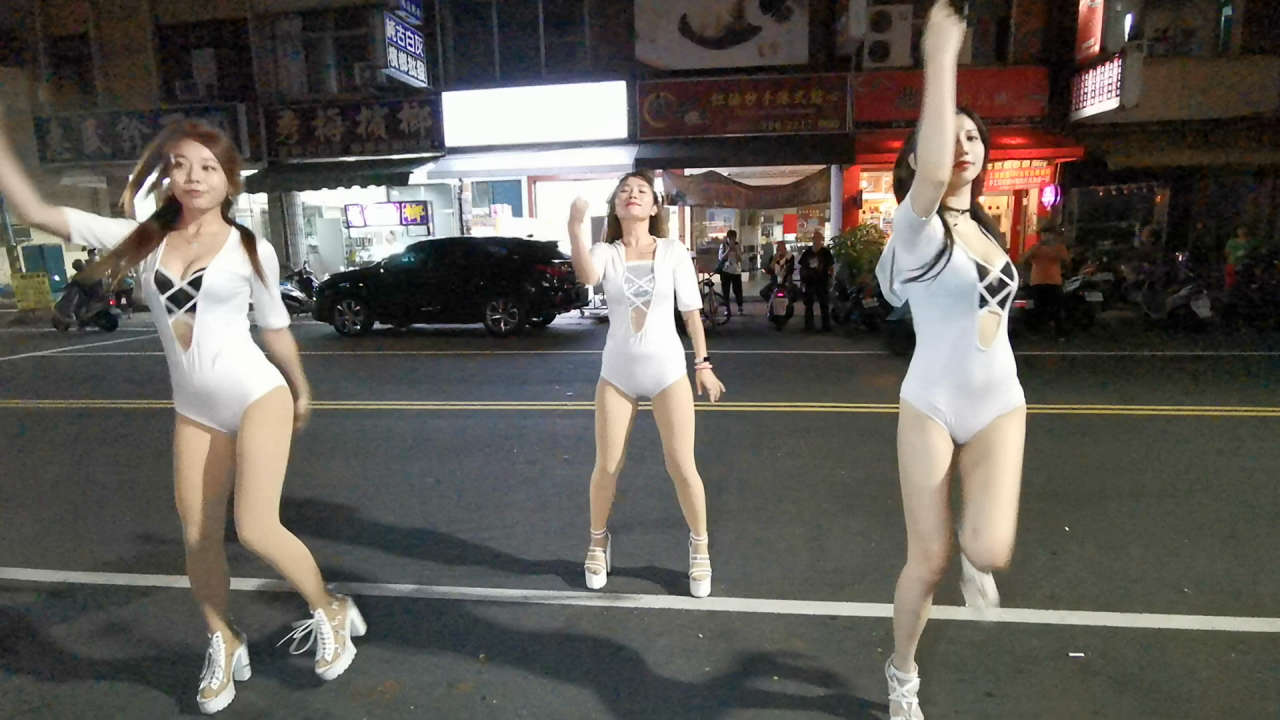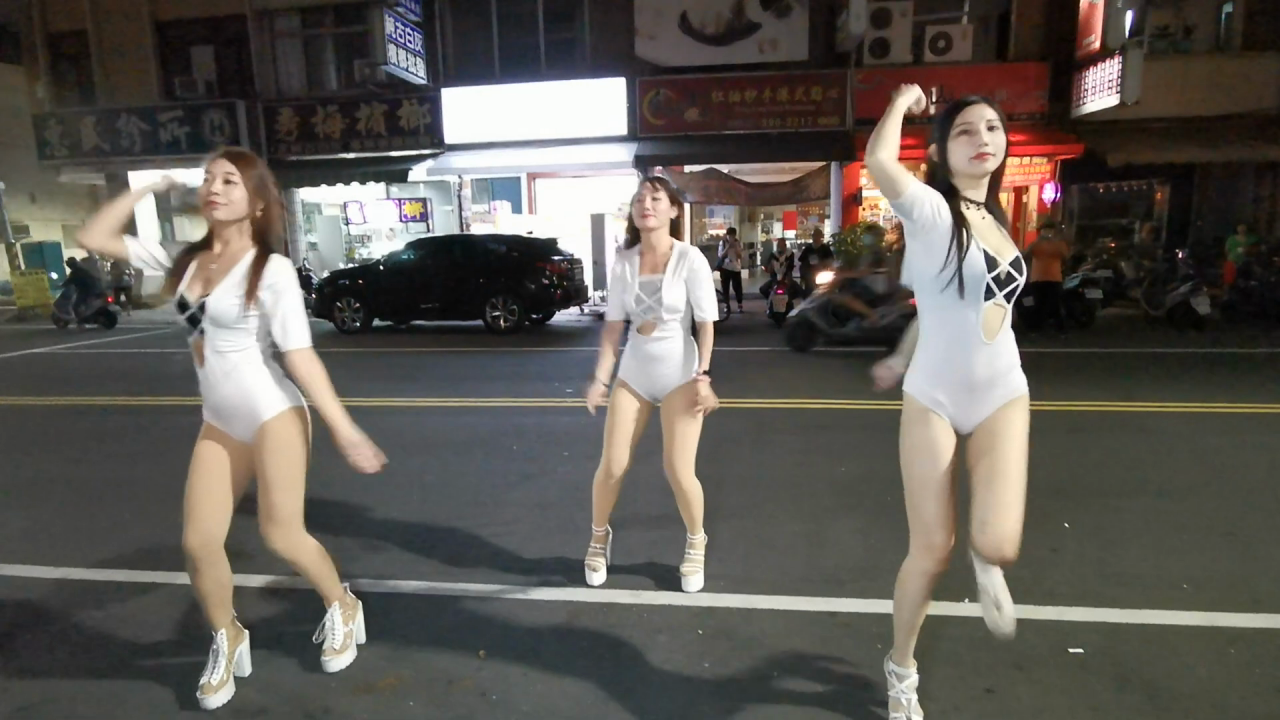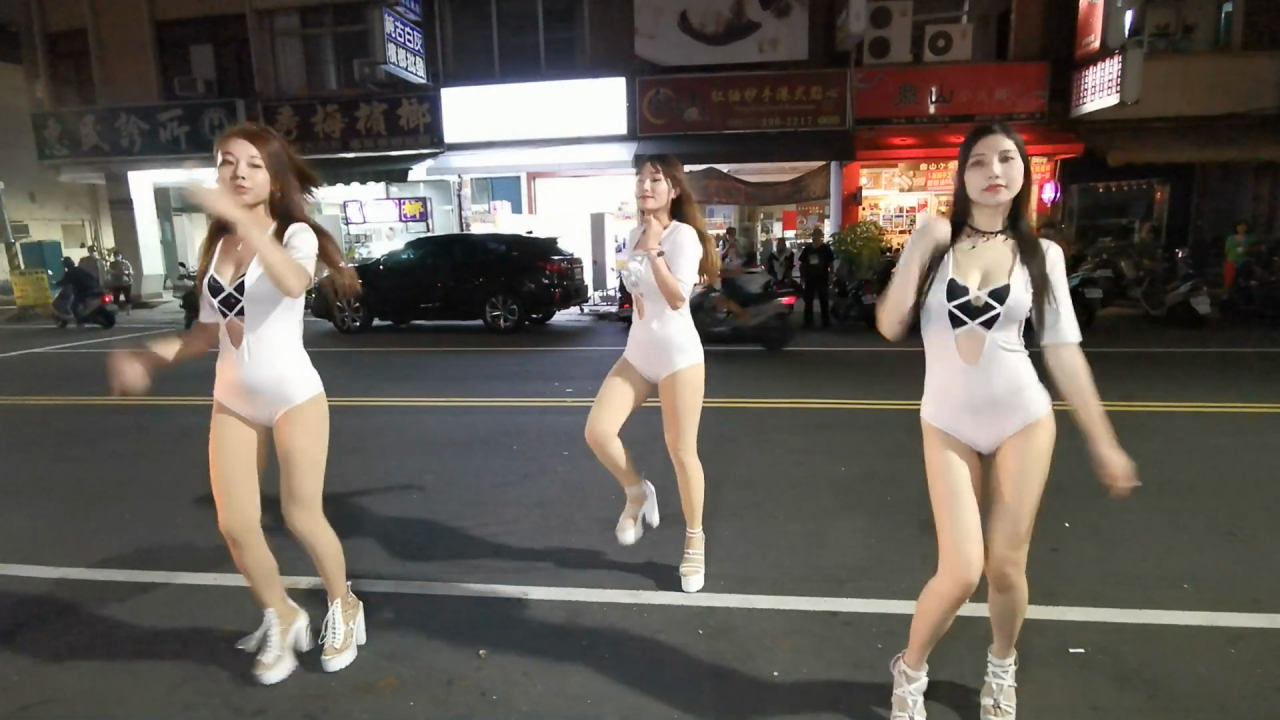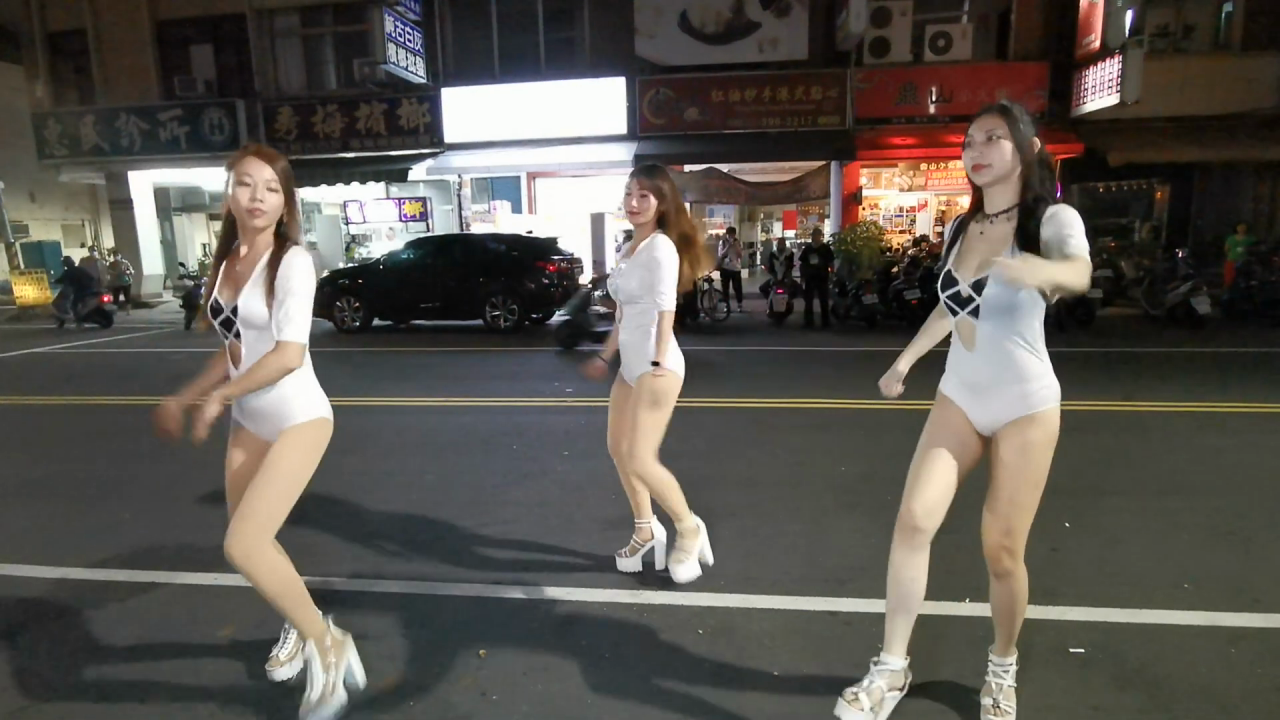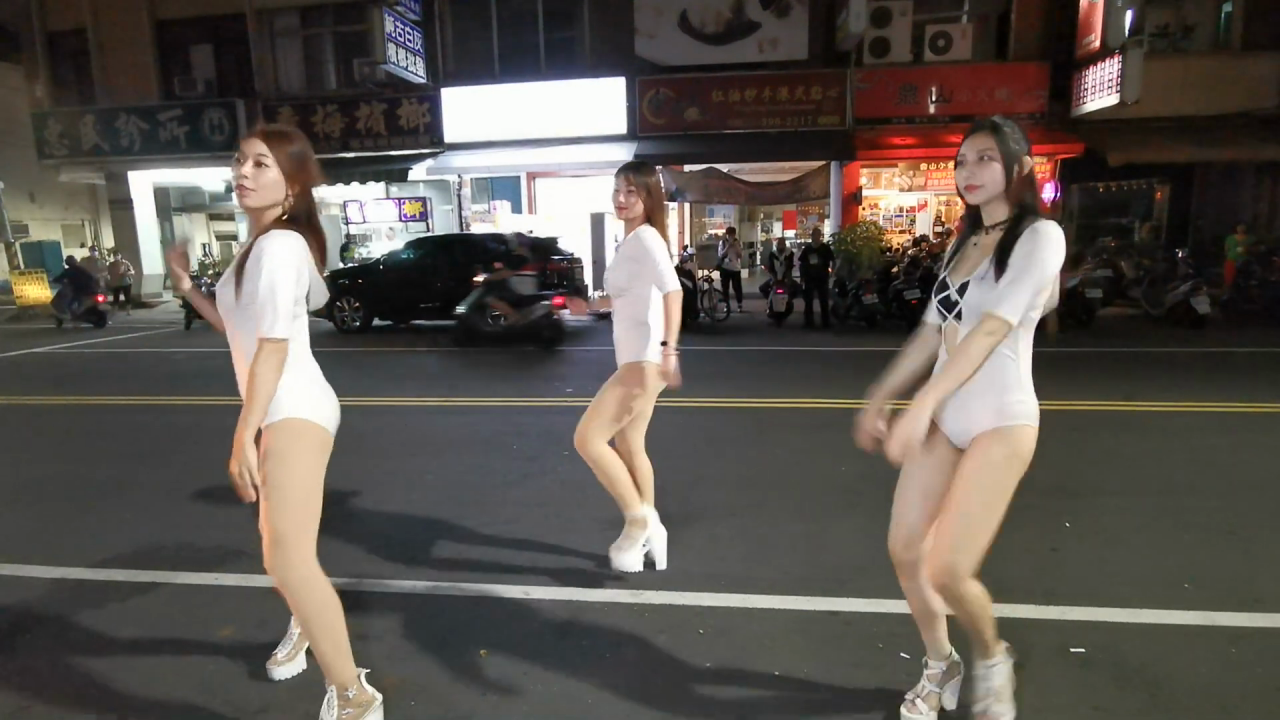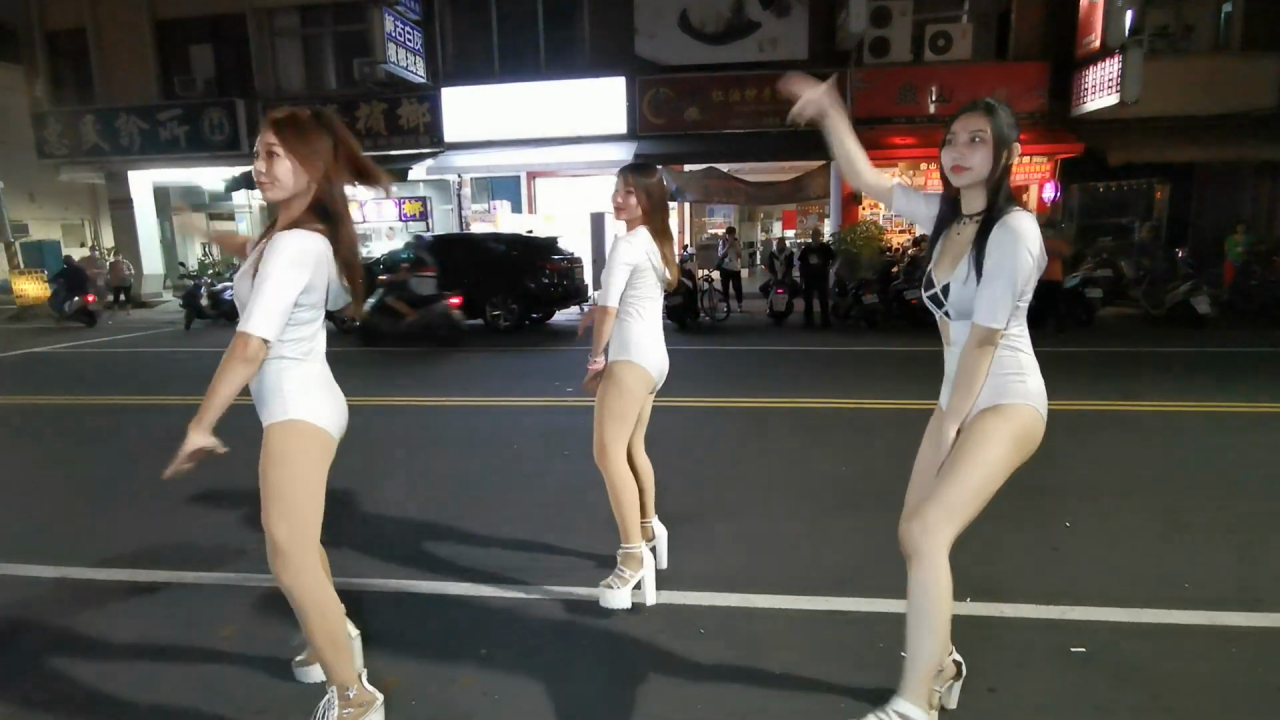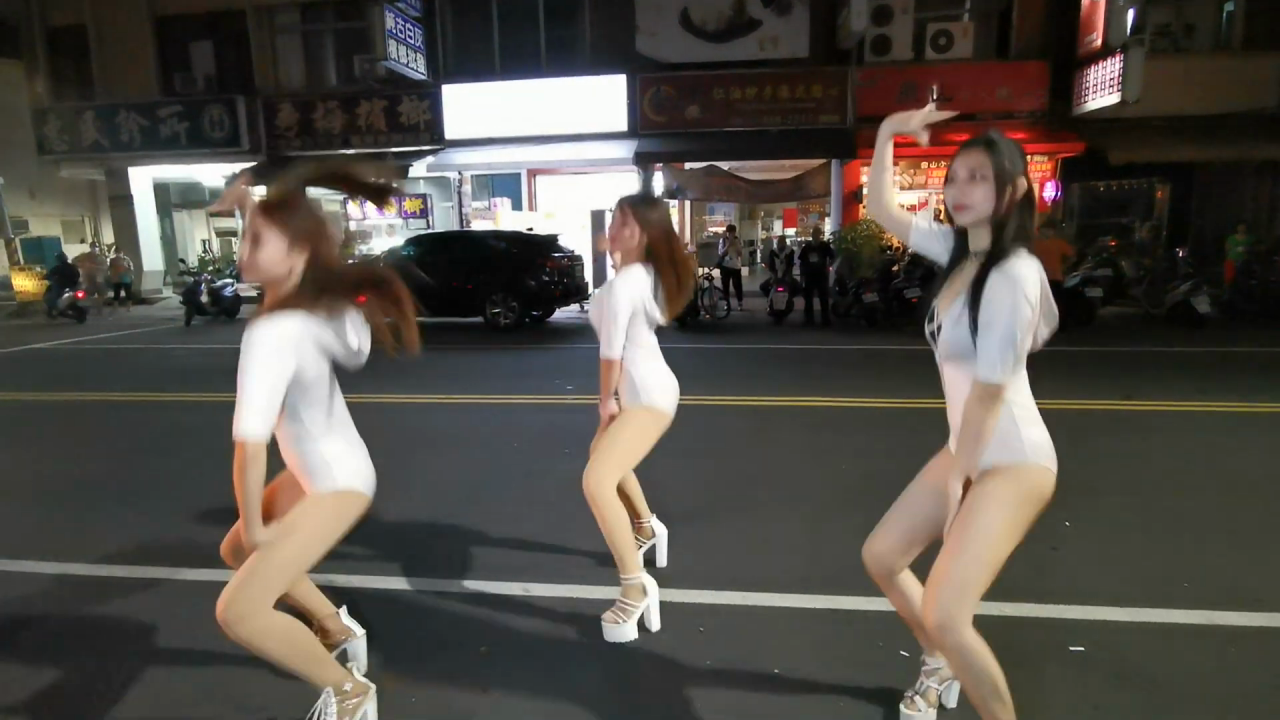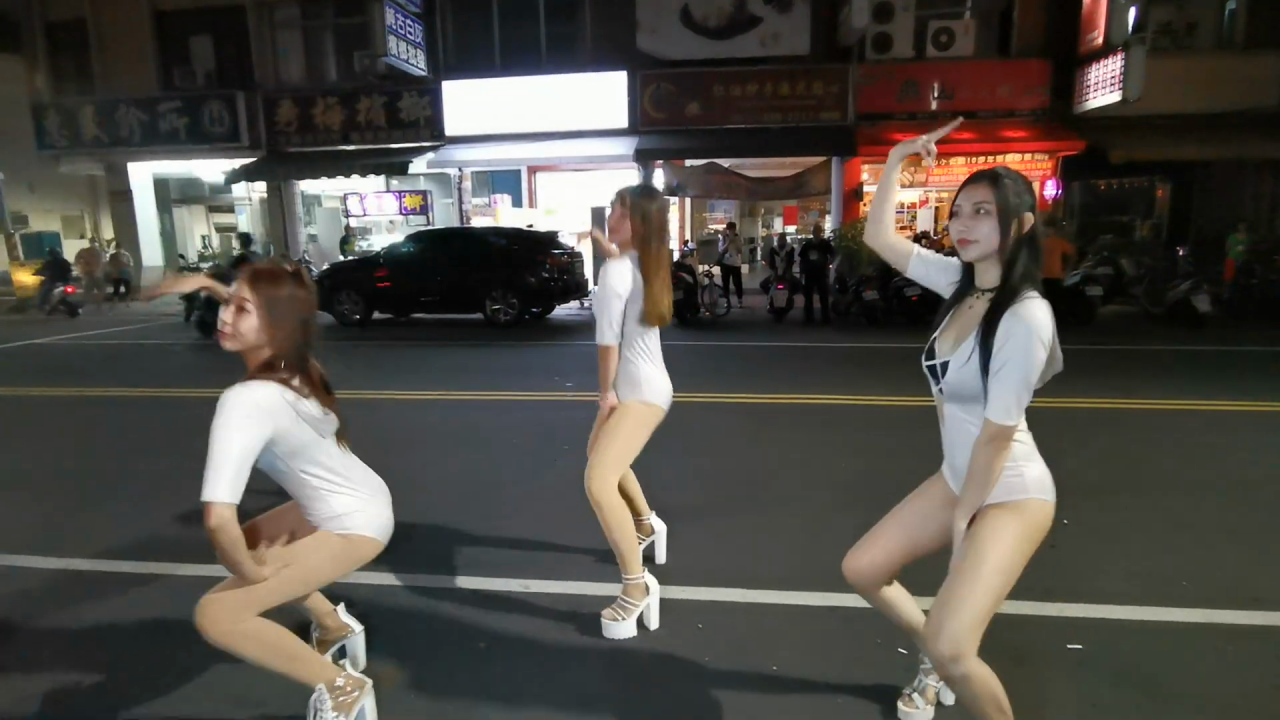
dt=0.3s
person 1, frame 1
left shoulder: (986, 230)
right shoulder: (920, 224)
right elbow: (931, 169)
left hip: (999, 408)
right hip: (930, 410)
left knee: (991, 553)
right knee: (930, 559)
left ankle: (974, 564)
person 1, frame 2
left shoulder: (999, 222)
right shoulder: (928, 209)
right elbow: (879, 161)
left wrist: (902, 356)
right wrist: (903, 101)
left hip: (1002, 399)
right hip: (932, 401)
left knee: (998, 545)
right knee: (931, 550)
left ankle: (986, 568)
person 1, frame 3
left shoulder: (1041, 256)
right shoulder: (932, 248)
left elbow: (1064, 353)
right elbow: (891, 322)
left wrist: (1104, 444)
right wrist: (924, 249)
left hip: (1022, 421)
right hip: (945, 425)
left knee: (1005, 566)
right knee: (963, 570)
left ankle: (1001, 666)
right ankle: (911, 670)
person 1, frame 4
left shoulder: (1054, 220)
right shoulder: (960, 228)
left elbow: (1077, 272)
left wrist: (1034, 270)
right wrist: (904, 361)
left hip: (1024, 407)
right hip: (958, 400)
left knee: (1001, 551)
right knee: (915, 522)
left ankle: (1001, 667)
right ankle: (890, 668)
person 1, frame 5
left shoulder: (1040, 237)
right shoulder: (965, 247)
left elbow: (994, 329)
left wrist: (921, 406)
right wrist: (879, 398)
left hip: (1001, 423)
right hip: (946, 418)
left knee: (946, 569)
right knee: (903, 550)
left ankle: (992, 657)
right ankle: (940, 667)
person 1, frame 6
left shoulder: (1013, 228)
right shoulder: (943, 213)
left elbow: (985, 336)
right elbow: (864, 177)
left wrist: (949, 423)
right wrist: (830, 110)
left hip: (1008, 402)
right hip: (959, 400)
left knee: (926, 537)
right knee: (917, 537)
right ankle: (939, 663)
person 1, frame 7
left shoulder: (1016, 274)
right shoulder: (960, 249)
left elbow: (991, 391)
right elbow: (881, 210)
left wrist: (959, 481)
right wrist: (887, 131)
left hip: (1015, 463)
right hip: (966, 452)
left knee: (942, 615)
right knee: (881, 558)
right ankle: (940, 666)
person 1, frame 8
left shoulder: (1024, 315)
right shoulder: (961, 280)
left elbow: (999, 431)
right elbow: (881, 241)
left wrist: (965, 515)
right wrist: (895, 160)
left hip: (1012, 497)
right hip: (958, 482)
left knee: (951, 646)
right knee: (861, 569)
right ankle: (935, 664)
person 2, frame 1
left shoulder: (251, 251)
right shoulder: (140, 240)
left elbow: (277, 333)
left wrist: (301, 390)
left hip: (258, 398)
right hip: (195, 415)
left knee: (256, 530)
right knee: (198, 543)
left ankle: (329, 611)
right ankle: (225, 648)
person 2, frame 2
left shoulder: (272, 271)
right shoulder: (187, 262)
left elbow: (300, 357)
right elbow: (93, 237)
left wrist: (342, 428)
right wrist: (143, 190)
left hip: (273, 416)
right hip: (219, 423)
left knee: (284, 537)
right knee: (198, 542)
left ankle: (343, 608)
right ankle: (227, 641)
person 2, frame 3
left shoulder: (294, 235)
right shoulder: (213, 249)
left elbow: (292, 281)
right elbow: (206, 332)
left wrist: (245, 218)
right wrist: (146, 360)
left hip: (293, 398)
right hip: (231, 402)
left knee: (303, 519)
right knee: (237, 525)
left ankle: (343, 607)
right ankle: (280, 616)
person 2, frame 4
left shoulder: (291, 262)
right shoulder: (225, 265)
left elbow: (288, 354)
left wrist: (218, 396)
right wrist: (186, 398)
left hip: (300, 420)
right hip: (249, 424)
left knee: (243, 546)
right knee: (251, 543)
left ankle: (326, 644)
right ankle: (301, 627)
person 2, frame 5
left shoulder: (276, 246)
right shoulder: (269, 244)
left elbow: (273, 347)
right elbow: (239, 322)
left wrist: (245, 438)
right wrist: (188, 287)
left hip: (295, 413)
right hip: (289, 412)
left knee: (287, 564)
right knee: (285, 536)
right ankle: (307, 628)
person 2, frame 6
left shoulder: (293, 245)
right shoulder: (303, 232)
left elbow: (250, 347)
left wrist: (199, 426)
right wrist: (212, 234)
left hip: (297, 413)
right hip: (306, 406)
left knee: (293, 566)
right knee: (290, 540)
right ankle: (335, 631)
person 2, frame 7
left shoulder: (271, 335)
right shoulder: (319, 302)
left elbow: (248, 450)
left wrist: (253, 524)
right wrist: (248, 209)
left hip: (338, 484)
right hip: (321, 469)
left knee: (238, 612)
right knee: (238, 551)
right ankle: (336, 629)
person 2, frame 8
left shoulder: (246, 401)
right shoulder: (289, 367)
left elbow: (219, 515)
right elbow: (277, 310)
left wrist: (247, 568)
right wrist: (208, 284)
left hip: (355, 525)
right hip: (353, 504)
left knee: (216, 615)
right knee: (239, 552)
right ankle: (337, 628)
person 3, frame 1
left shoulder: (673, 251)
right shoulder: (605, 253)
left elbow: (691, 310)
right elbow: (586, 278)
left wrist: (703, 363)
right wrist: (576, 230)
left hip: (667, 369)
right hip: (617, 370)
left knee: (682, 466)
right knee: (607, 466)
left ankle: (699, 546)
right ankle: (598, 541)
person 3, frame 2
left shoulder: (691, 259)
right shoulder: (622, 262)
left elbow: (707, 321)
right elbow: (614, 324)
left wrist: (703, 376)
right wrist: (600, 377)
left hip: (681, 374)
right hip: (634, 373)
left knee: (679, 471)
right knee: (612, 466)
left ankle: (695, 544)
right ankle: (599, 537)
person 3, frame 3
left shoulder: (683, 235)
right shoulder: (638, 234)
left elbow: (678, 297)
left wrist: (654, 254)
left hip: (678, 356)
right hip: (636, 352)
left knee: (682, 455)
right knee: (596, 433)
left ankle: (694, 541)
right ankle: (637, 492)
person 3, frame 4
left shoulder: (661, 247)
right shoulder: (631, 248)
left elbow: (666, 310)
left wrist: (658, 366)
right wrist: (606, 354)
left hip: (657, 365)
right hip: (630, 363)
left knee: (640, 461)
right knee: (619, 449)
left ankle: (688, 528)
right ankle: (646, 531)
person 3, frame 5
left shoulder: (646, 238)
right shoulder: (633, 240)
left elbow: (672, 290)
left wrist: (668, 348)
right wrist: (589, 306)
left hip: (644, 359)
right hip: (637, 358)
left knee: (587, 438)
right knee: (628, 444)
left ankle: (639, 518)
right ankle: (647, 524)
person 3, frame 6
left shoulder: (628, 242)
right shoulder: (653, 241)
left elbow: (608, 305)
left wrist: (596, 355)
right wrist: (598, 315)
left hip: (631, 358)
right hip: (650, 357)
left knee: (608, 455)
right knee: (631, 449)
left ankle: (634, 557)
right ankle: (649, 531)
person 3, frame 7
left shoulder: (620, 287)
right shoulder: (648, 275)
left elbow: (611, 355)
left wrist: (607, 401)
left hip: (647, 400)
right hip: (649, 391)
left knee: (596, 484)
right knee: (605, 458)
left ankle: (635, 590)
right ankle: (646, 529)
person 3, frame 8
left shoulder: (615, 272)
right shoulder: (642, 262)
left elbow: (608, 341)
left wrist: (606, 394)
right wrist: (604, 269)
left hip: (642, 392)
right hip: (635, 385)
left knee: (598, 484)
right knee: (599, 452)
left ankle: (637, 587)
right ankle: (646, 525)
